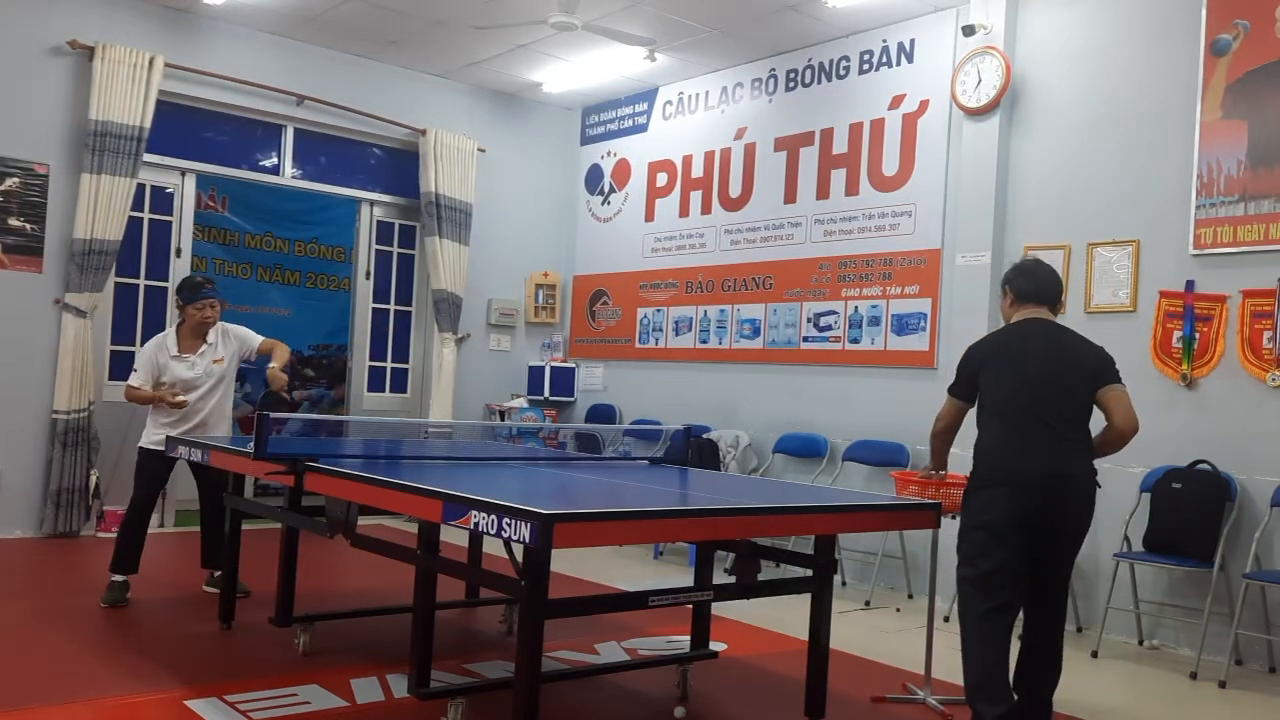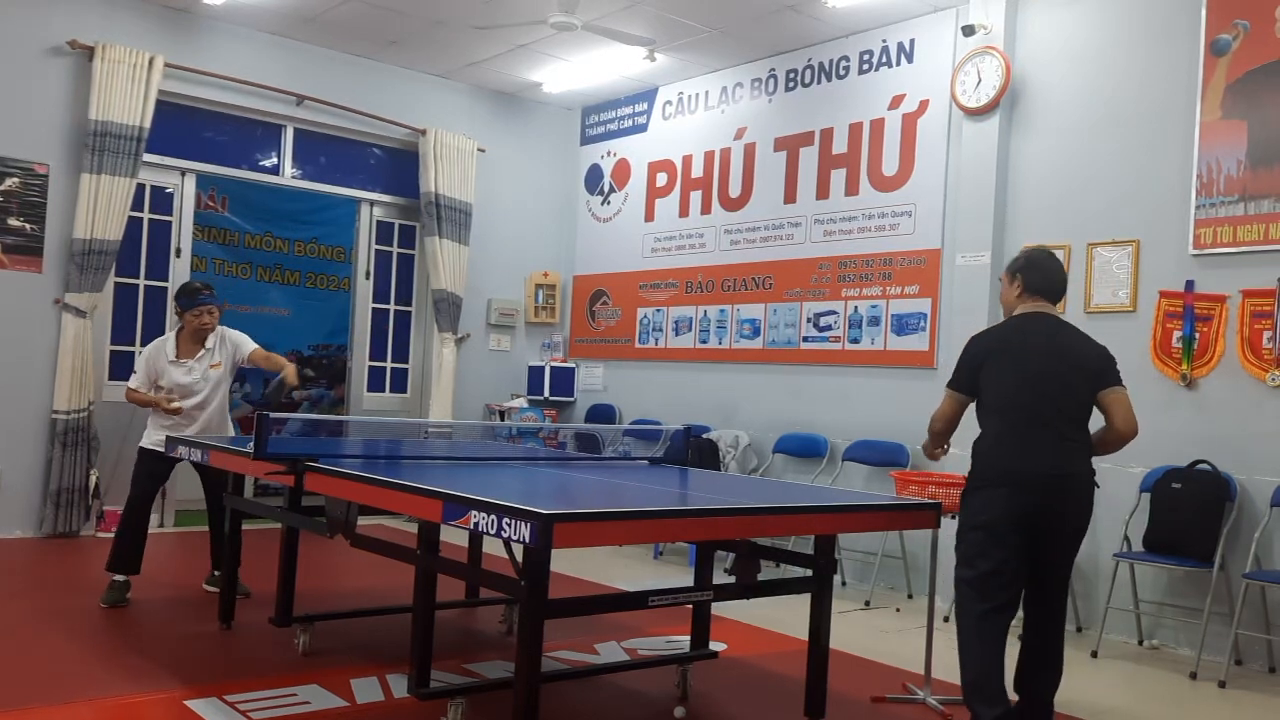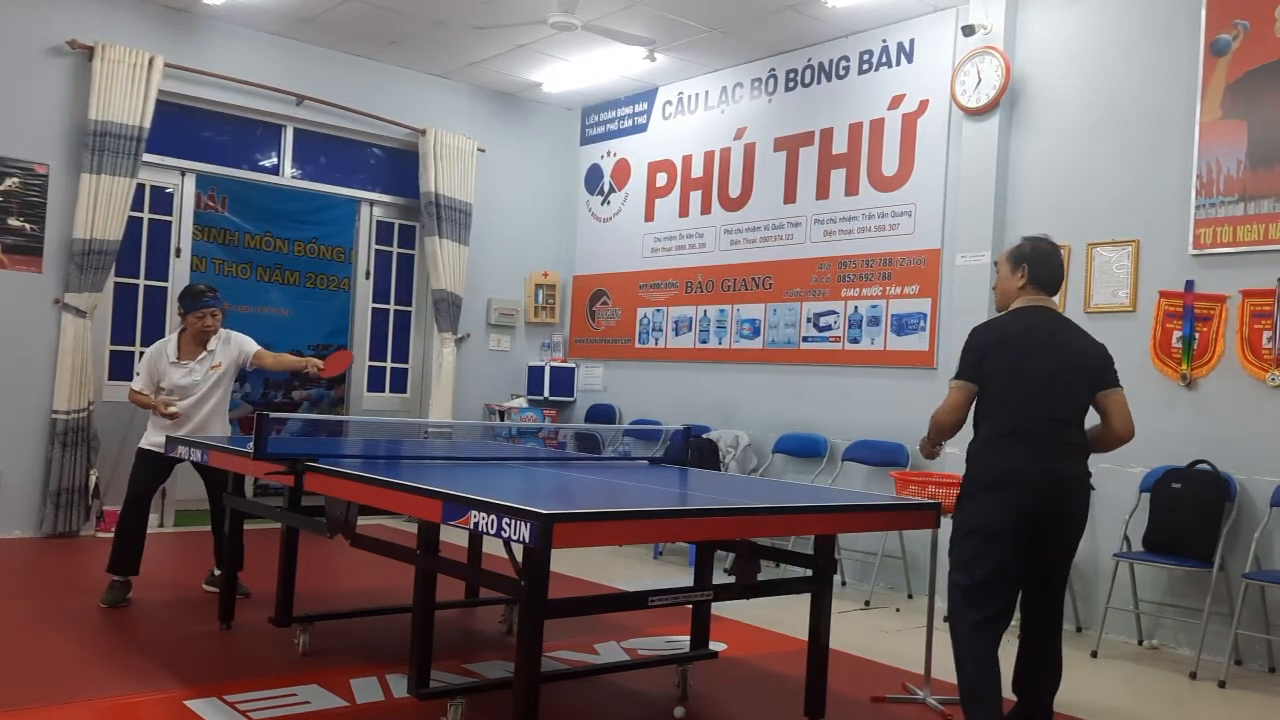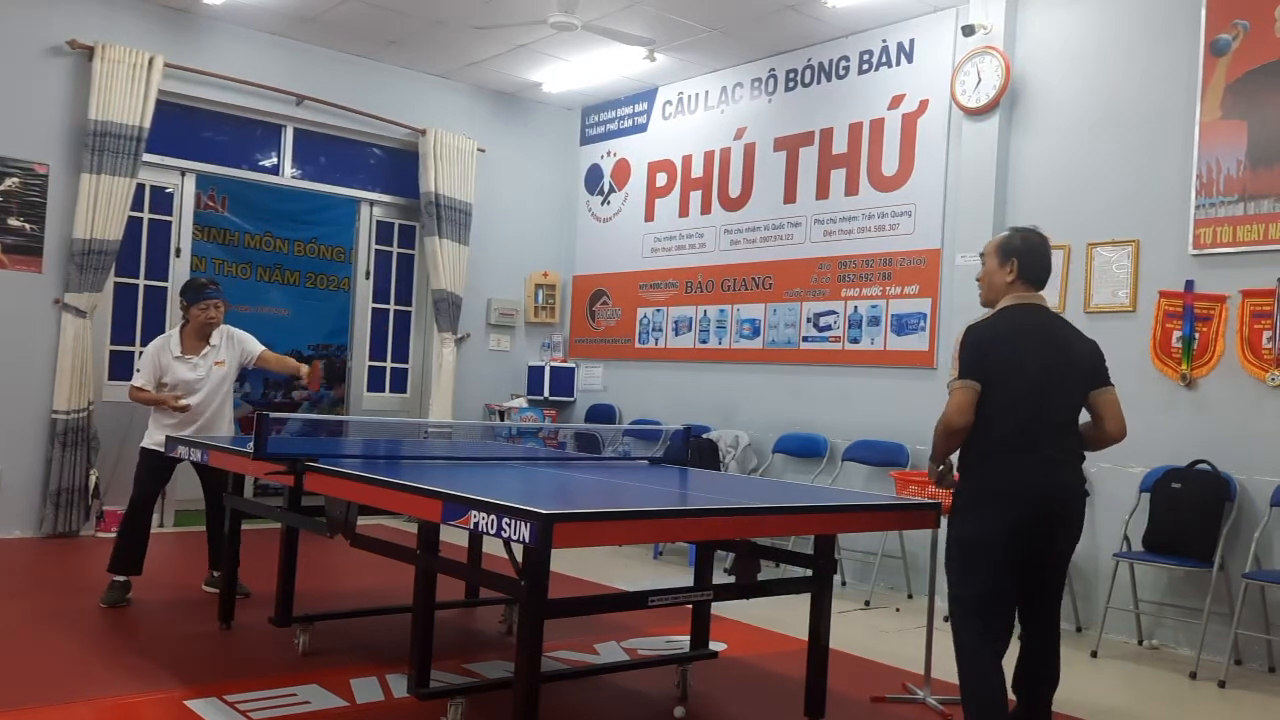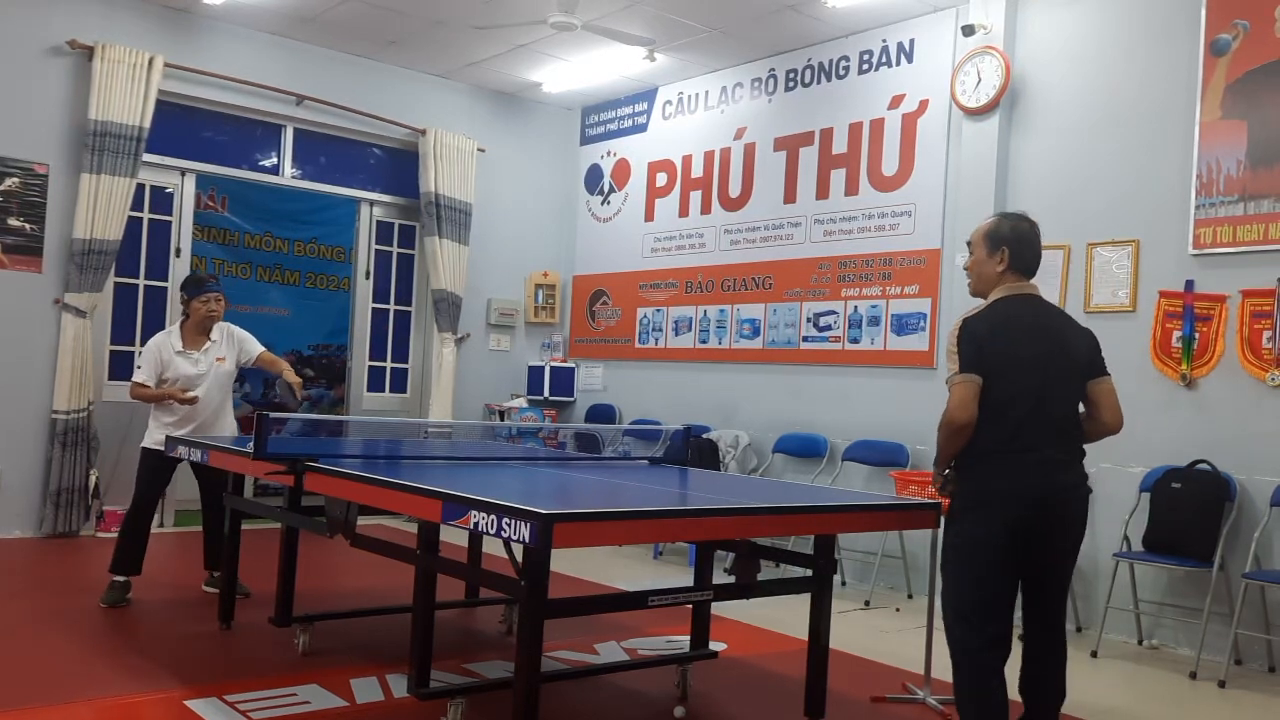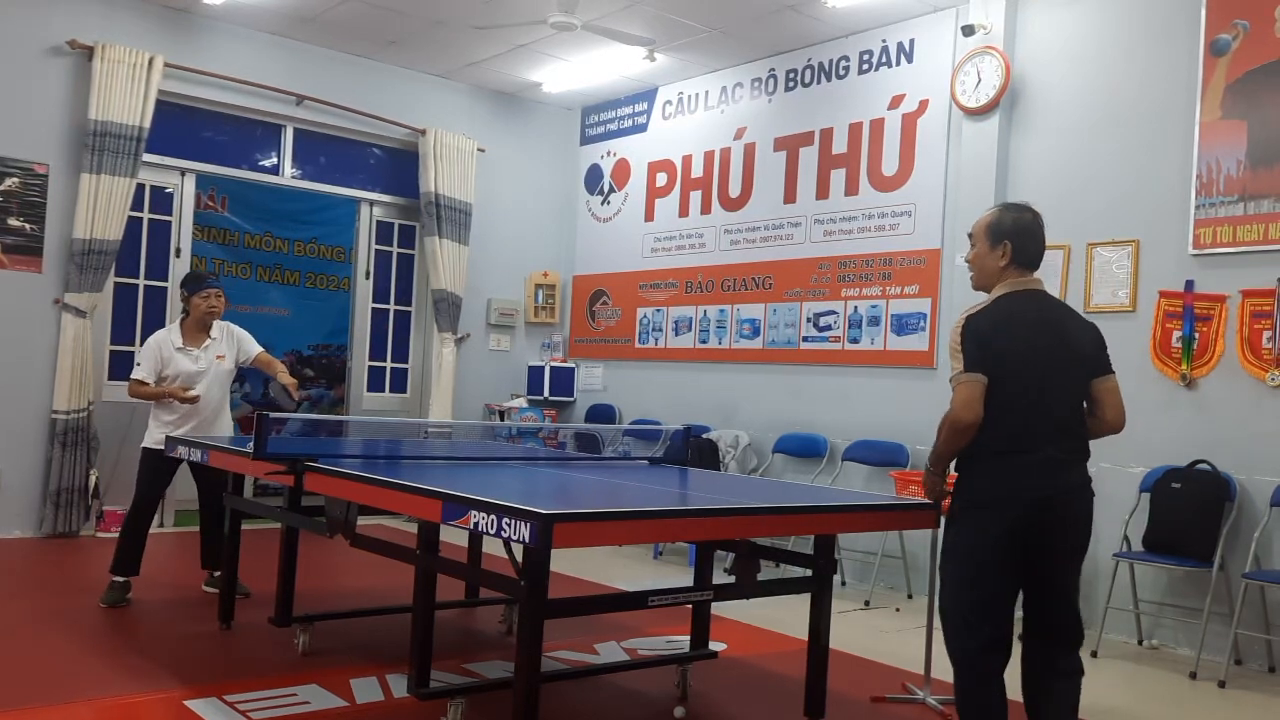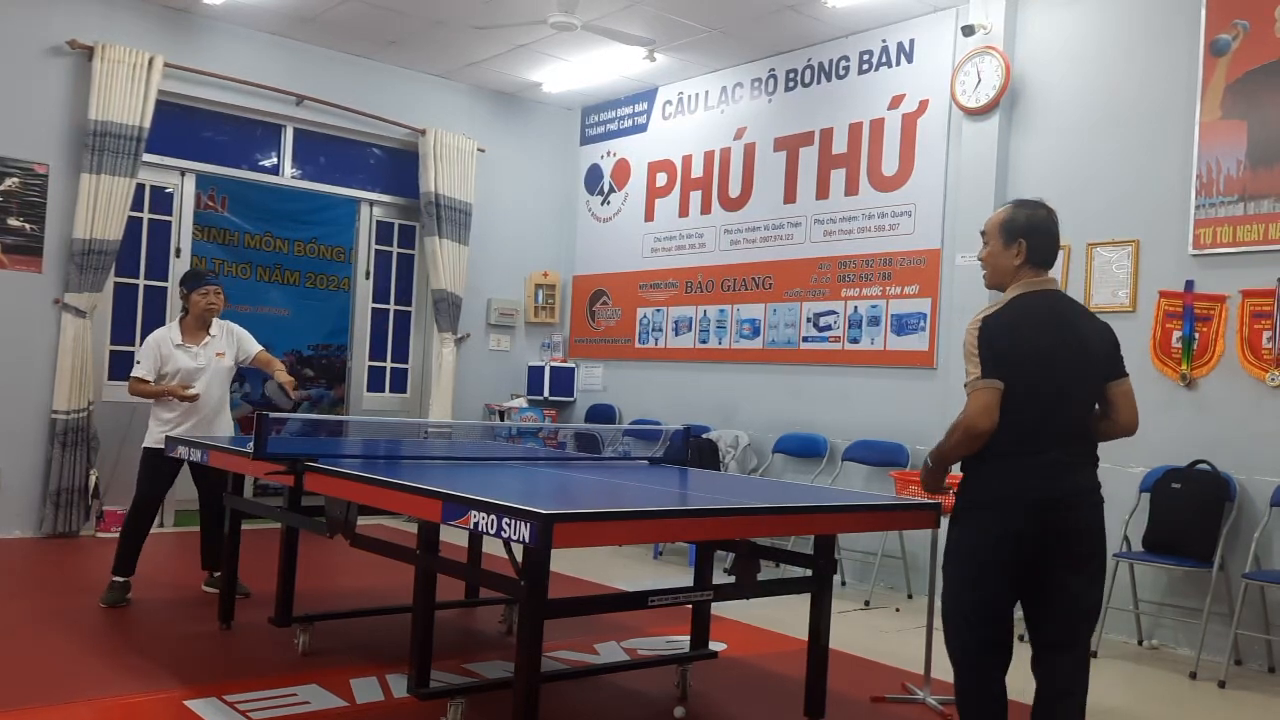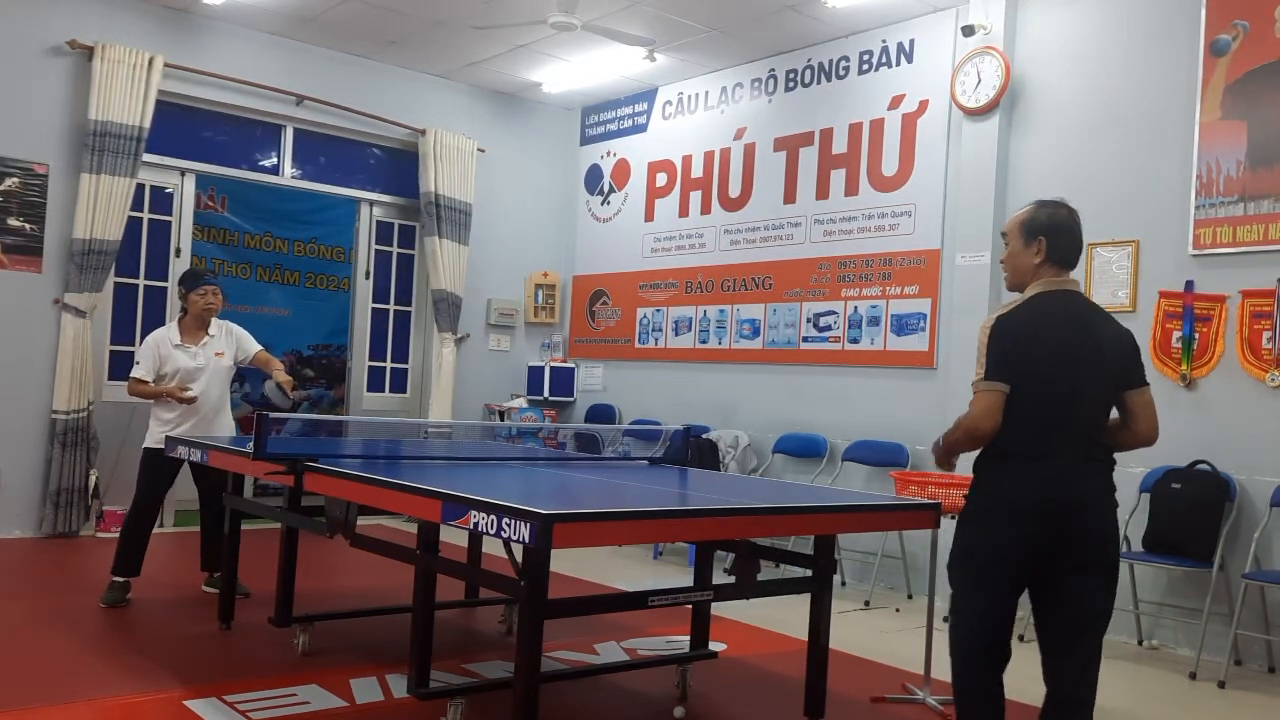
dt=0.2s
person 1, frame 1
left shoulder: (986, 349)
right shoulder: (1090, 353)
left elbow: (944, 424)
right elbow: (1125, 425)
left wrist: (937, 465)
left hip: (1000, 489)
right hip: (1069, 493)
left knee: (987, 610)
right knee: (1046, 609)
person 1, frame 2
left shoulder: (987, 342)
right shoulder: (1091, 351)
left elbow: (944, 420)
right elbow: (1124, 428)
left wrist: (934, 444)
left hip: (999, 489)
right hip: (1067, 493)
left knee: (983, 610)
right knee: (1046, 609)
person 1, frame 3
left shoulder: (988, 335)
right shoulder: (1089, 347)
left elbow: (950, 417)
right elbow: (1121, 429)
left wrist: (930, 442)
left hip: (995, 491)
right hip: (1064, 494)
left knee: (976, 615)
right knee: (1043, 612)
person 1, frame 4
left shoulder: (982, 334)
right shoulder: (1080, 344)
left elbow: (957, 419)
right elbow: (1112, 428)
left wrist: (938, 461)
left hip: (990, 497)
right hip: (1060, 497)
left knee: (979, 626)
right knee: (1041, 617)
person 1, frame 5
left shoulder: (976, 327)
right shoulder: (1076, 333)
left elbow: (961, 415)
right elbow: (1108, 420)
left wrist: (943, 466)
left hip: (991, 497)
right hip: (1062, 496)
left knee: (976, 632)
right knee: (1046, 624)
person 1, frame 6
left shoulder: (979, 324)
right shoulder: (1081, 328)
left elbow: (965, 416)
right elbow: (1110, 417)
left wrist: (936, 466)
left hip: (992, 499)
right hip: (1066, 498)
left knee: (976, 635)
right knee: (1057, 639)
person 1, frame 7
left shoulder: (994, 325)
right shoulder: (1095, 328)
left elbow: (980, 421)
right elbow: (1123, 420)
left wrist: (936, 463)
left hip: (997, 503)
right hip: (1074, 504)
left knee: (978, 641)
right knee: (1064, 651)
person 1, frame 8
left shoulder: (1009, 325)
right shoulder: (1115, 333)
left elbow: (983, 422)
right elbow: (1143, 429)
left wrist: (946, 447)
left hip: (1007, 505)
right hip: (1086, 510)
left knee: (978, 643)
right knee: (1072, 657)
person 2, frame 1
left shoulder: (232, 336)
right shoulder: (156, 347)
left elbow: (278, 347)
right elbow: (132, 392)
left wrist: (276, 366)
right wrist: (160, 397)
left hip: (212, 438)
right hip: (162, 438)
left knee: (219, 505)
right knee: (141, 504)
left ankle: (217, 572)
right ankle: (119, 578)
person 2, frame 2
left shoulder: (229, 340)
right shoulder: (155, 351)
left elbow: (262, 357)
right elbow: (133, 393)
left wrist: (286, 367)
right wrist: (157, 402)
left hip: (214, 440)
right hip: (163, 439)
left knee: (224, 504)
right knee: (138, 502)
left ankle: (220, 573)
right ankle: (120, 577)
person 2, frame 3
left shoulder: (232, 343)
right shoulder: (158, 352)
left elbow: (270, 359)
right elbow: (136, 394)
left wrist: (304, 363)
right wrist: (155, 405)
left hip: (213, 441)
right hip: (161, 441)
left knee: (228, 505)
right knee: (135, 501)
left ankle: (221, 573)
right ankle: (120, 578)
person 2, frame 4
left shoulder: (233, 339)
right shoulder: (159, 348)
left elbow: (271, 359)
right elbow: (136, 392)
left wrist: (299, 368)
right wrist: (162, 400)
left hip: (214, 440)
right hip: (164, 440)
left knee: (223, 505)
right knee: (140, 503)
left ankle: (219, 573)
right ankle: (120, 578)
person 2, frame 5
left shoulder: (233, 336)
right shoulder: (159, 344)
left elbow: (267, 359)
right elbow: (137, 390)
left wrist: (286, 371)
right wrist: (169, 394)
left hip: (214, 439)
right hip: (165, 438)
left knee: (219, 505)
right knee: (142, 504)
left ankle: (217, 573)
right ankle: (121, 578)
person 2, frame 6
left shoulder: (232, 335)
right shoulder: (160, 341)
left elbow: (265, 361)
right elbow: (135, 388)
left wrist: (282, 373)
right wrist: (170, 393)
left hip: (214, 439)
right hip: (165, 438)
left knee: (217, 506)
right knee: (143, 505)
left ankle: (217, 573)
right ankle: (121, 578)
person 2, frame 7
left shoulder: (232, 334)
right shoulder: (159, 339)
left elbow: (265, 360)
right elbow: (135, 386)
left wrist: (280, 372)
right wrist: (169, 390)
left hip: (214, 439)
right hip: (166, 438)
left knee: (217, 505)
right knee: (144, 505)
left ankle: (216, 573)
right ankle: (120, 578)
person 2, frame 8
left shoulder: (231, 334)
right shoulder: (159, 340)
left elbow: (265, 359)
right elbow: (134, 386)
left wrist: (278, 372)
right wrist: (167, 392)
left hip: (215, 439)
right hip: (166, 438)
left knee: (217, 506)
right knee: (144, 505)
left ankle: (216, 573)
right ankle: (121, 579)
